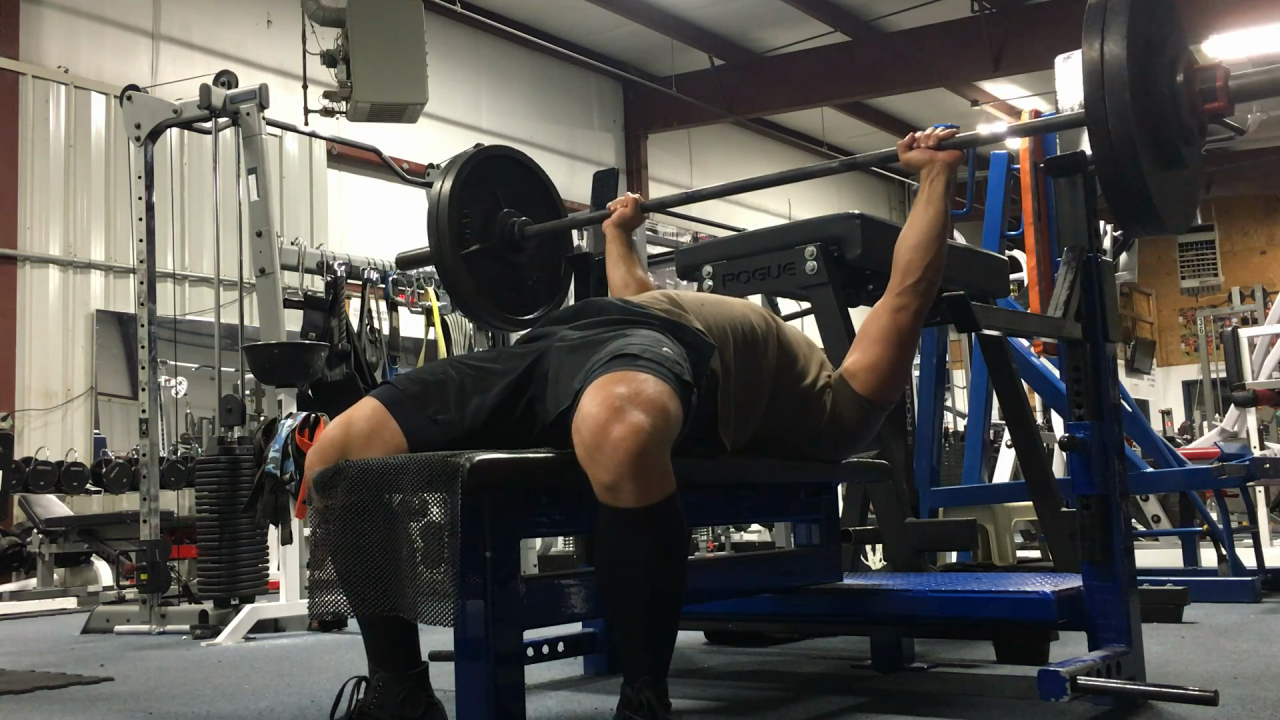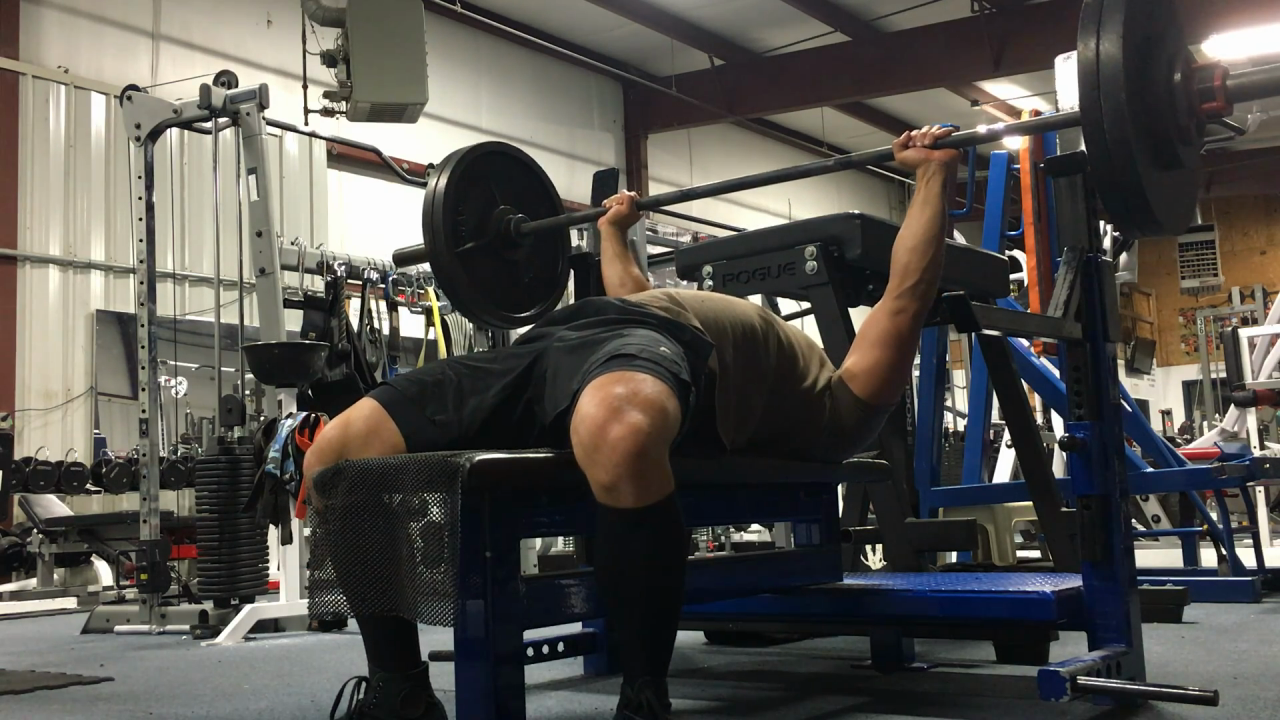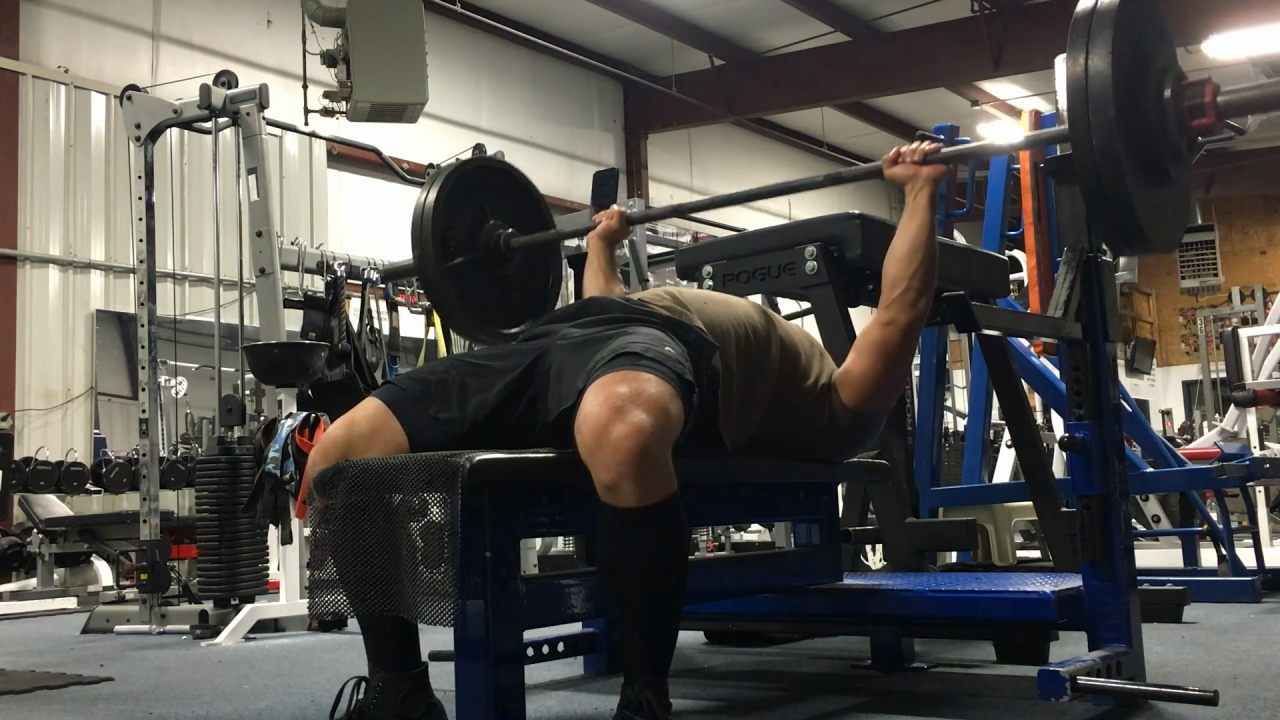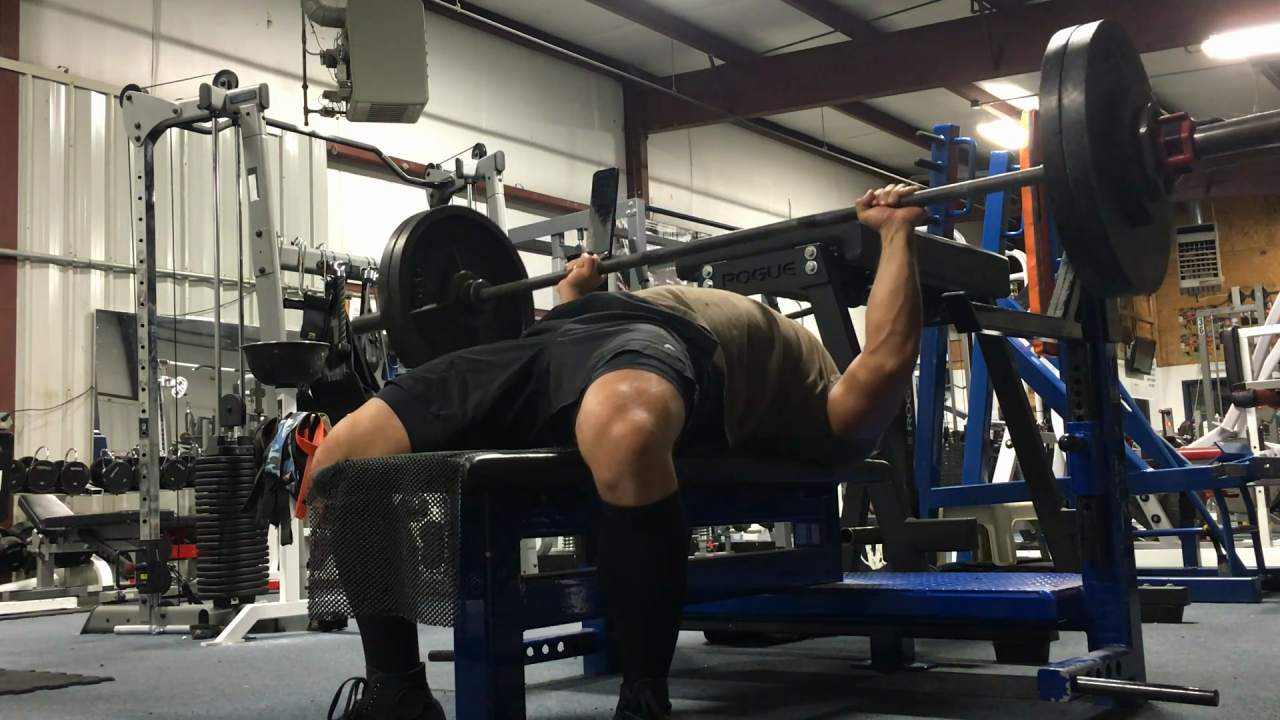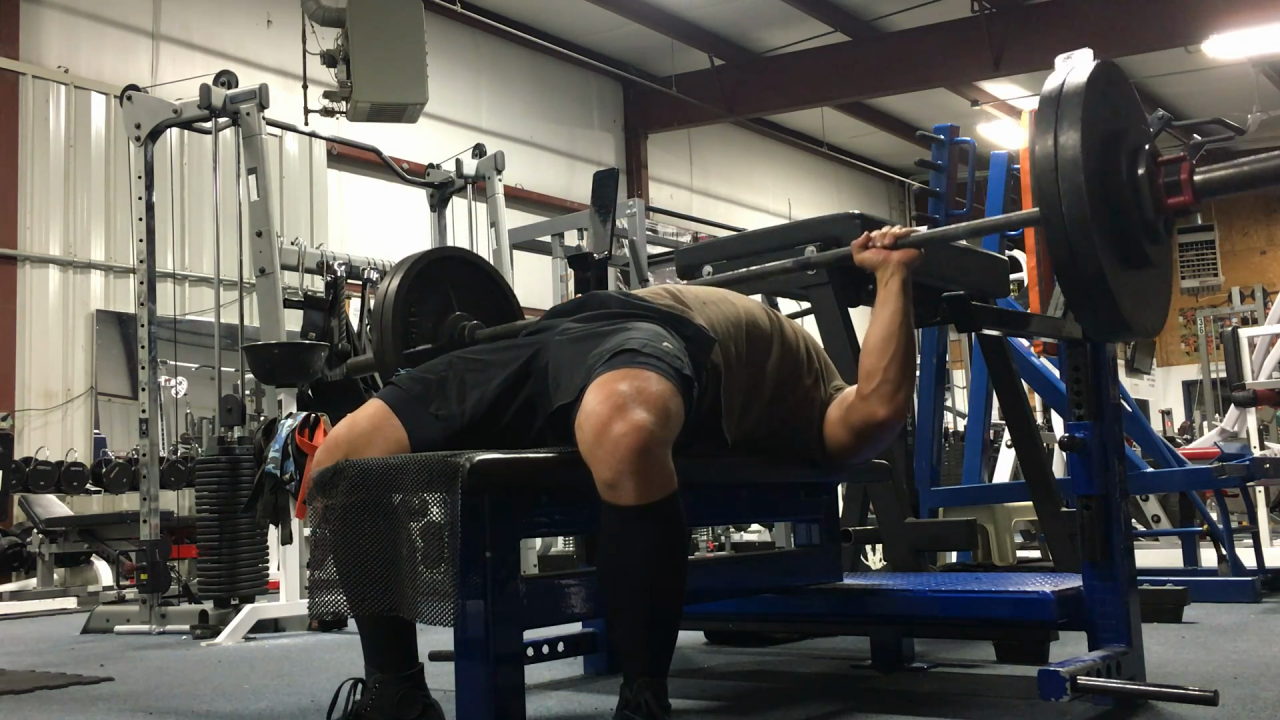
dt=0.5s
person 1, frame 1
left shoulder: (832, 408)
left elbow: (906, 296)
right elbow: (637, 306)
left wrist: (935, 179)
right wrist: (618, 234)
left knee: (619, 434)
right knee: (338, 455)
person 1, frame 2
left shoulder: (834, 411)
left elbow: (906, 297)
right elbow: (633, 304)
left wrist: (932, 175)
right wrist: (613, 231)
left knee: (617, 435)
right knee: (336, 459)
person 1, frame 3
left shoulder: (835, 411)
left elbow: (900, 315)
right elbow: (605, 317)
left wrist: (920, 193)
right wrist: (602, 246)
left knee: (621, 434)
right knee: (339, 459)
person 1, frame 4
left shoulder: (830, 413)
left elbow: (889, 358)
left wrist: (895, 233)
right wrist: (573, 292)
left knee: (620, 432)
right knee: (342, 461)
person 1, frame 5
left shoulder: (828, 409)
left elbow: (882, 406)
left wrist: (892, 274)
right wrist: (569, 314)
left knee: (622, 433)
right knee: (343, 462)
